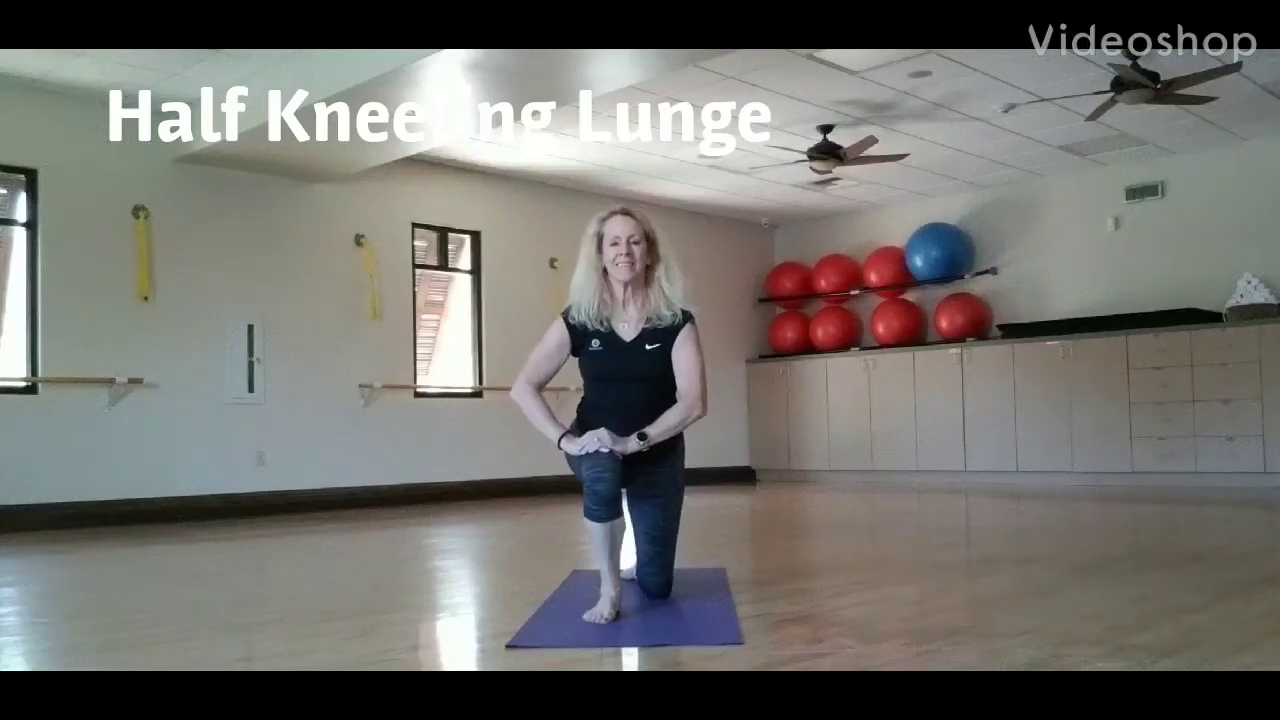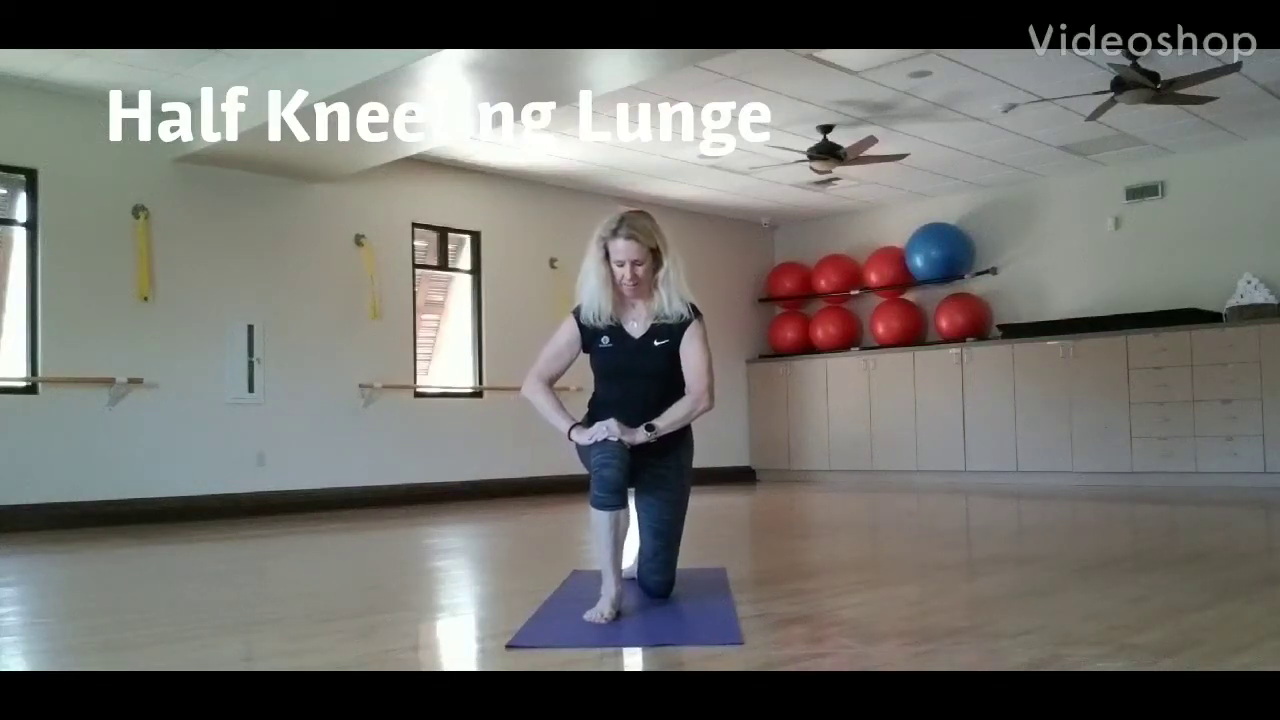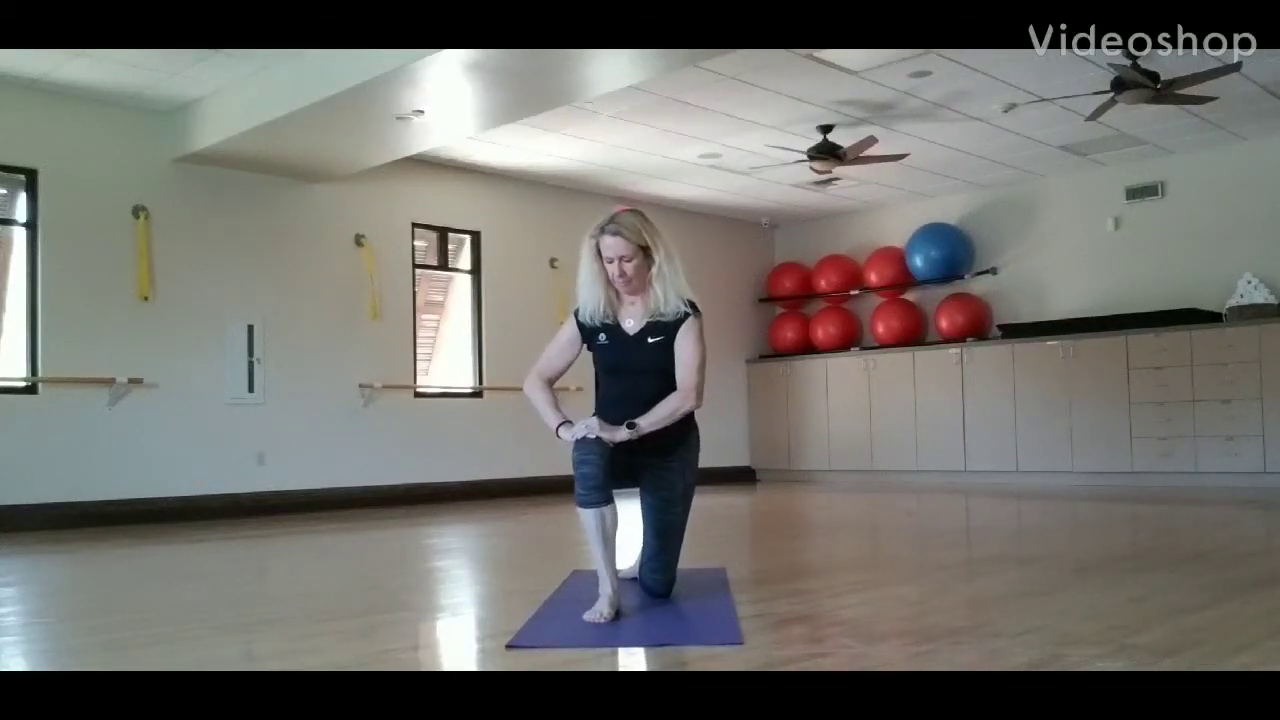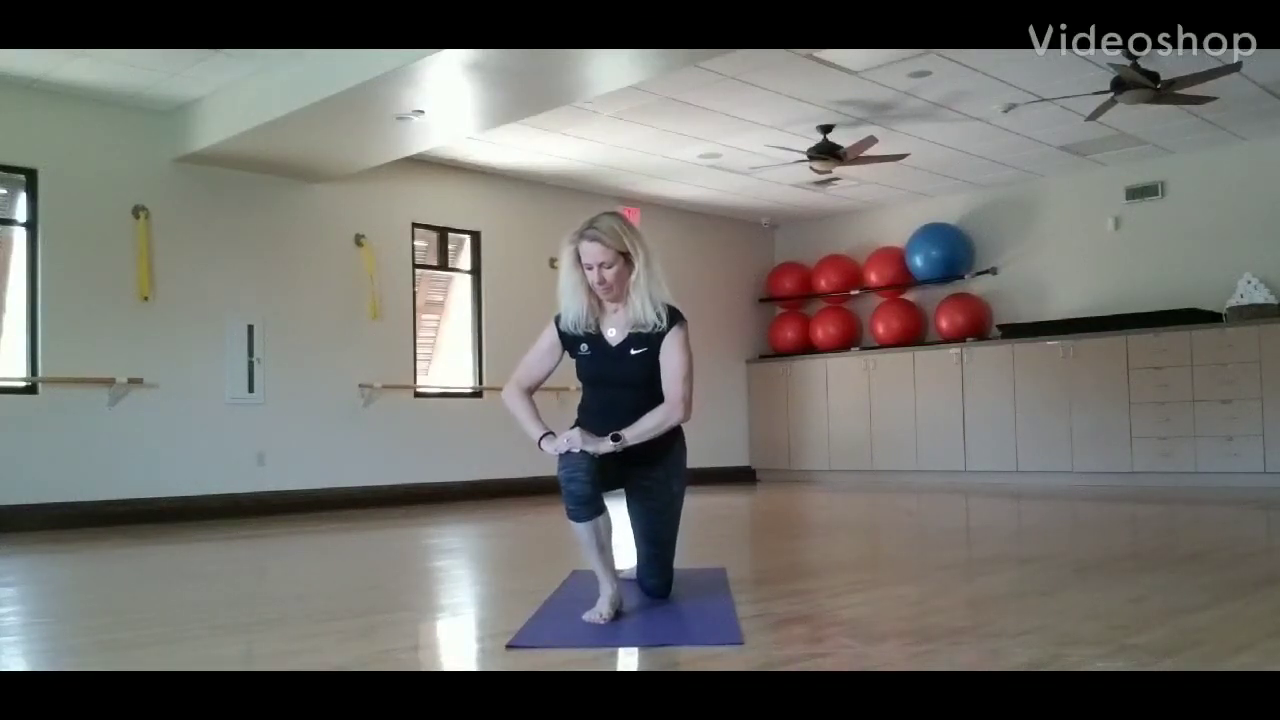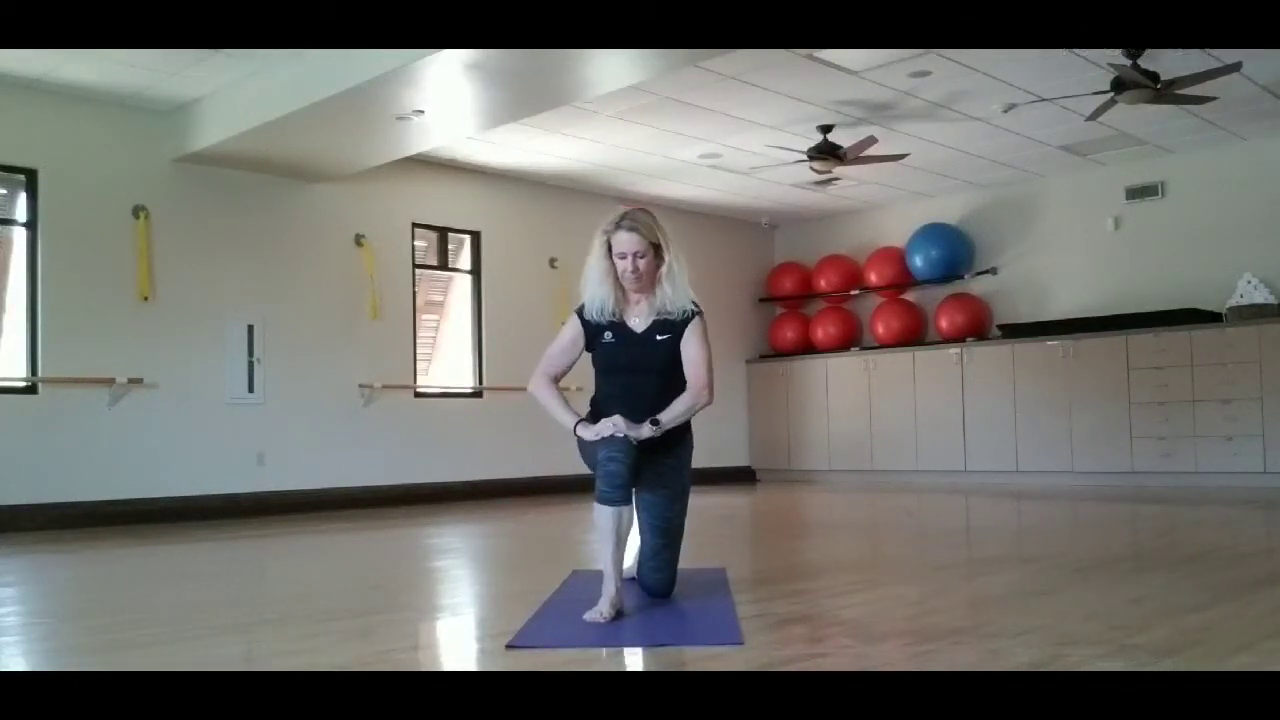
dt=1s
person 1, frame 1
left shoulder: (676, 322)
right shoulder: (577, 319)
left elbow: (694, 403)
right elbow: (523, 388)
left wrist: (634, 441)
right wrist: (564, 438)
left hip: (658, 450)
right hip: (597, 445)
left knee: (657, 586)
right knee: (601, 476)
left ankle: (639, 566)
right ankle: (609, 589)
person 1, frame 2
left shoulder: (682, 318)
right shoulder: (589, 317)
left elbow: (701, 397)
right elbow: (534, 383)
left wrist: (642, 433)
right wrist: (574, 430)
left hip: (666, 447)
right hip: (605, 441)
left knee: (657, 583)
right knee: (609, 465)
left ankle: (639, 564)
right ankle: (610, 588)
person 1, frame 3
left shoulder: (681, 314)
right shoulder: (589, 316)
left elbow: (689, 395)
right elbow: (536, 380)
left wrist: (627, 430)
right wrist: (564, 427)
left hip: (669, 447)
right hip: (610, 439)
left knee: (658, 585)
right knee: (587, 460)
left ankle: (642, 564)
right ankle: (607, 589)
person 1, frame 4
left shoulder: (666, 323)
right shoulder: (570, 323)
left elbow: (678, 407)
right elbow: (515, 390)
left wrist: (611, 441)
right wrist: (546, 439)
left hip: (655, 454)
right hip: (594, 446)
left knee: (656, 586)
right knee: (574, 476)
left ankle: (639, 570)
right ankle: (608, 588)
person 1, frame 5
left shoulder: (684, 315)
right shoulder: (591, 314)
left elbow: (701, 391)
right elbow: (540, 380)
left wrist: (647, 427)
right wrist: (579, 426)
left hip: (667, 445)
right hip: (606, 439)
left knee: (658, 584)
right knee: (617, 455)
left ankle: (638, 563)
right ankle: (610, 589)
